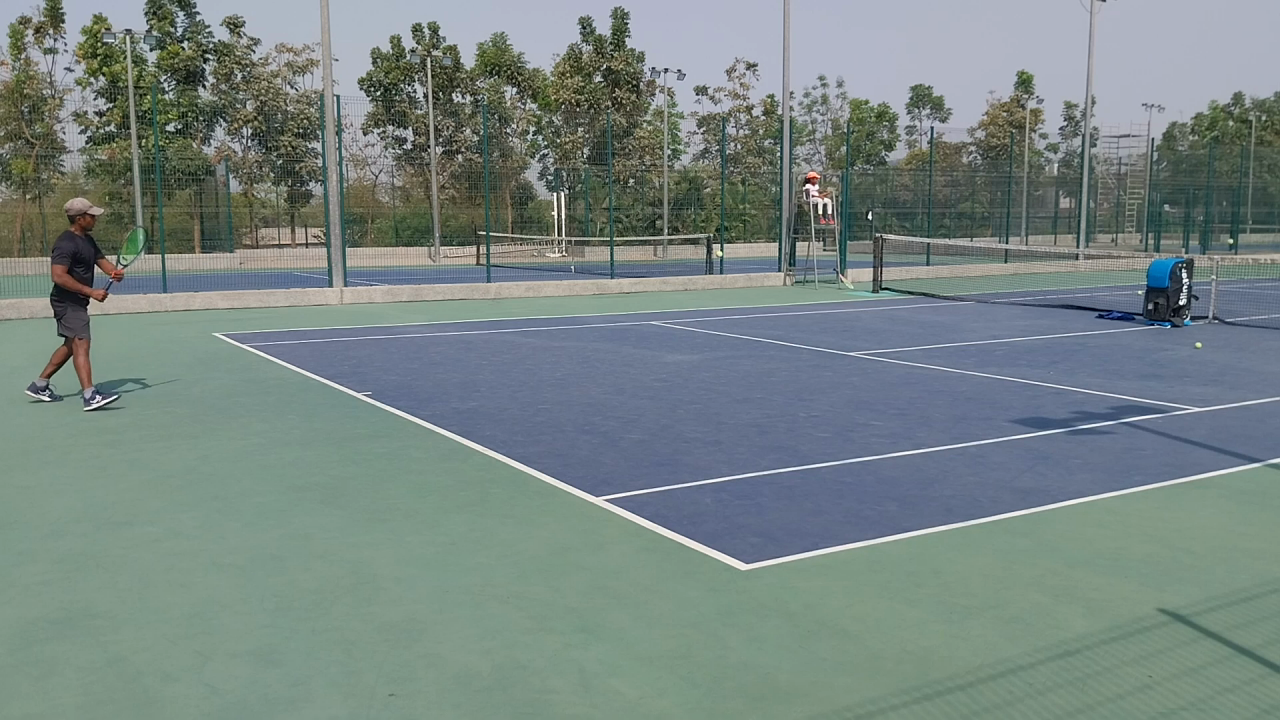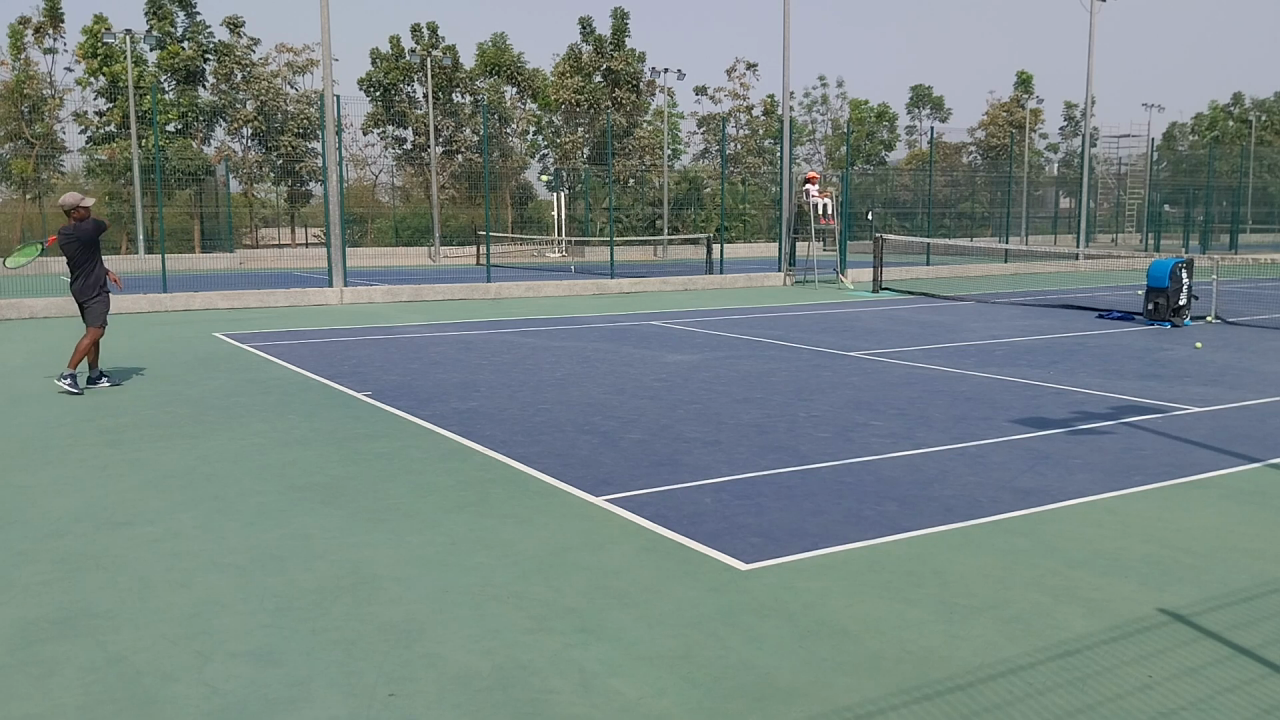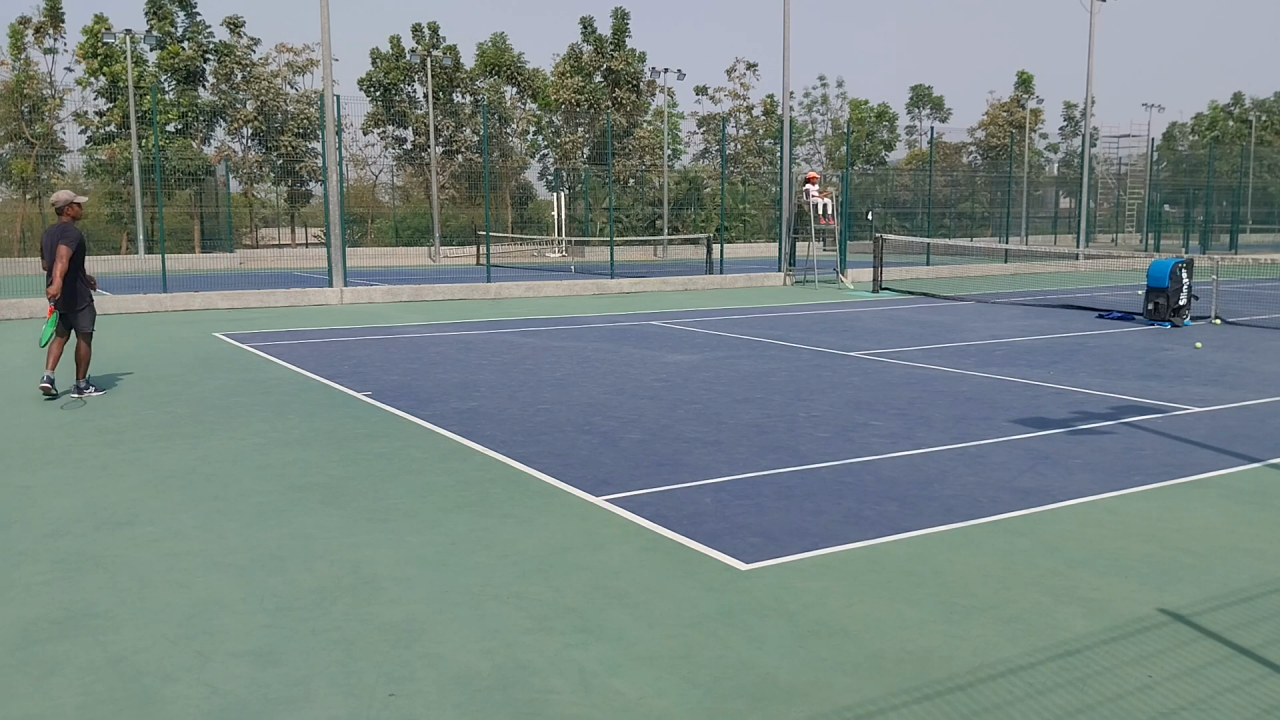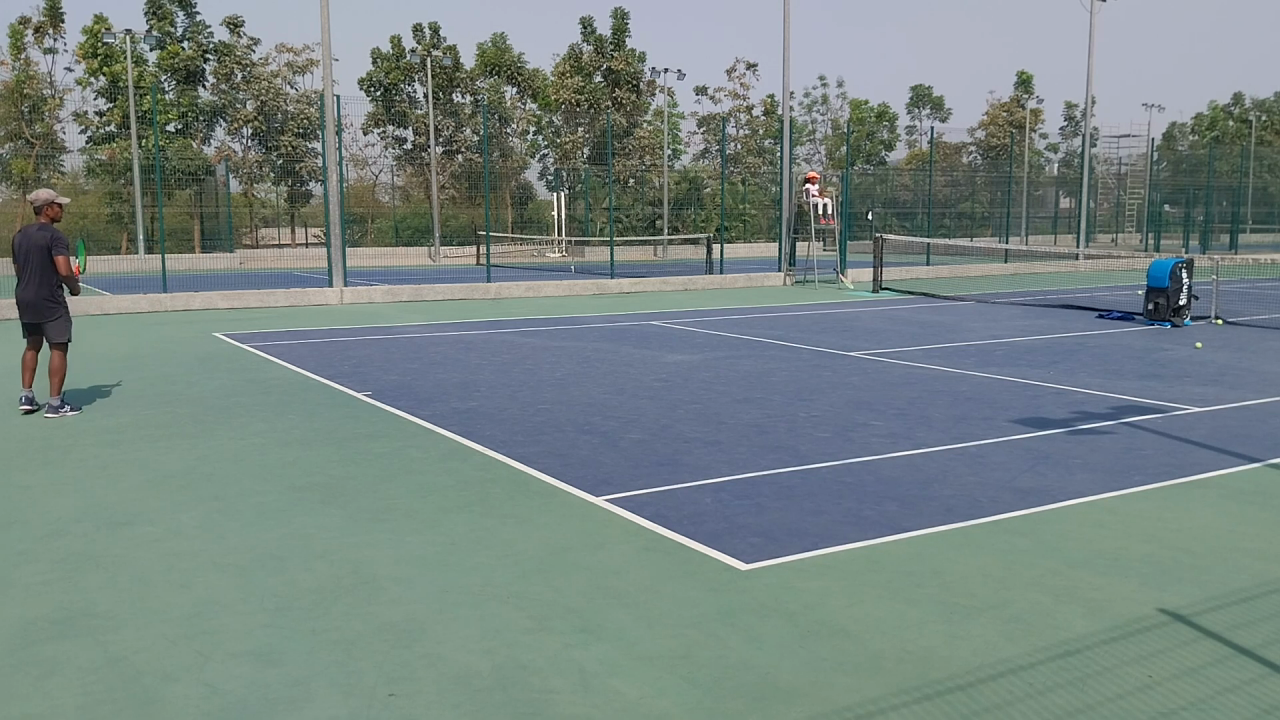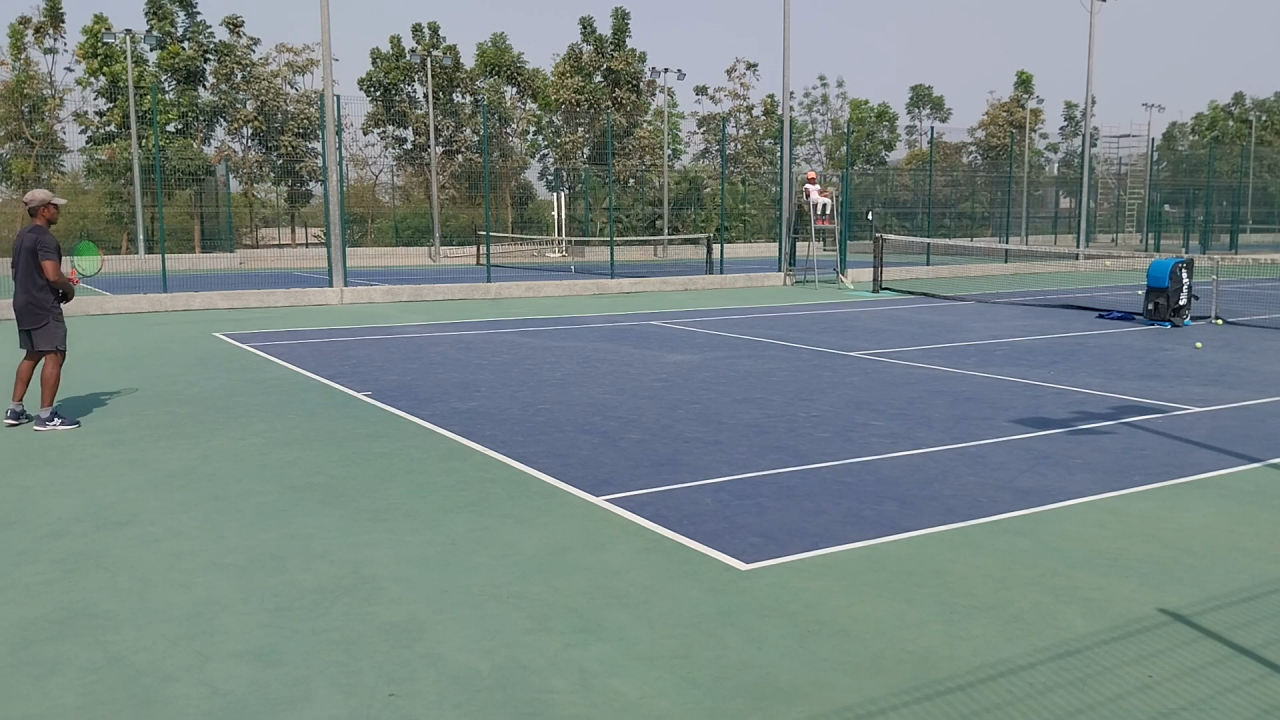
dt=1s
person 1, frame 1
left shoulder: (87, 240)
right shoulder: (66, 244)
left elbow: (102, 262)
right elbow: (58, 276)
left wrist: (114, 272)
right wrist: (91, 292)
left hip: (76, 303)
right hip: (68, 302)
left knee: (71, 344)
right knee: (81, 344)
left ankle: (40, 385)
right ankle: (90, 396)
person 1, frame 2
left shoulder: (64, 233)
right shoulder: (88, 227)
right elbow: (102, 226)
left wrist: (107, 272)
left hip: (83, 287)
right hip: (93, 289)
left knee: (93, 330)
right knee: (95, 331)
left ankle: (95, 375)
right ankle: (67, 375)
person 1, frame 3
left shoulder: (48, 233)
right shoulder: (70, 232)
right elbow: (62, 258)
right wrist: (58, 282)
left hip: (56, 293)
right hip: (75, 293)
left knee: (61, 334)
right knee: (83, 337)
left ankle: (48, 375)
right ankle: (81, 385)
person 1, frame 4
left shoulder: (20, 235)
right shoulder: (54, 236)
left elbow: (19, 269)
right elbow: (65, 271)
right wrist: (74, 286)
left hip: (25, 300)
right hip: (50, 301)
left knee: (32, 346)
right knee: (59, 349)
left ankle: (26, 396)
right ankle: (55, 403)
person 1, frame 5
left shoulder: (22, 236)
right shoulder: (45, 238)
right elbow: (53, 276)
left wrist: (60, 282)
right wrist: (69, 288)
left hip: (23, 304)
right hip: (44, 307)
left knee: (32, 356)
right knee: (55, 356)
left ankle: (15, 409)
right ankle: (46, 416)
